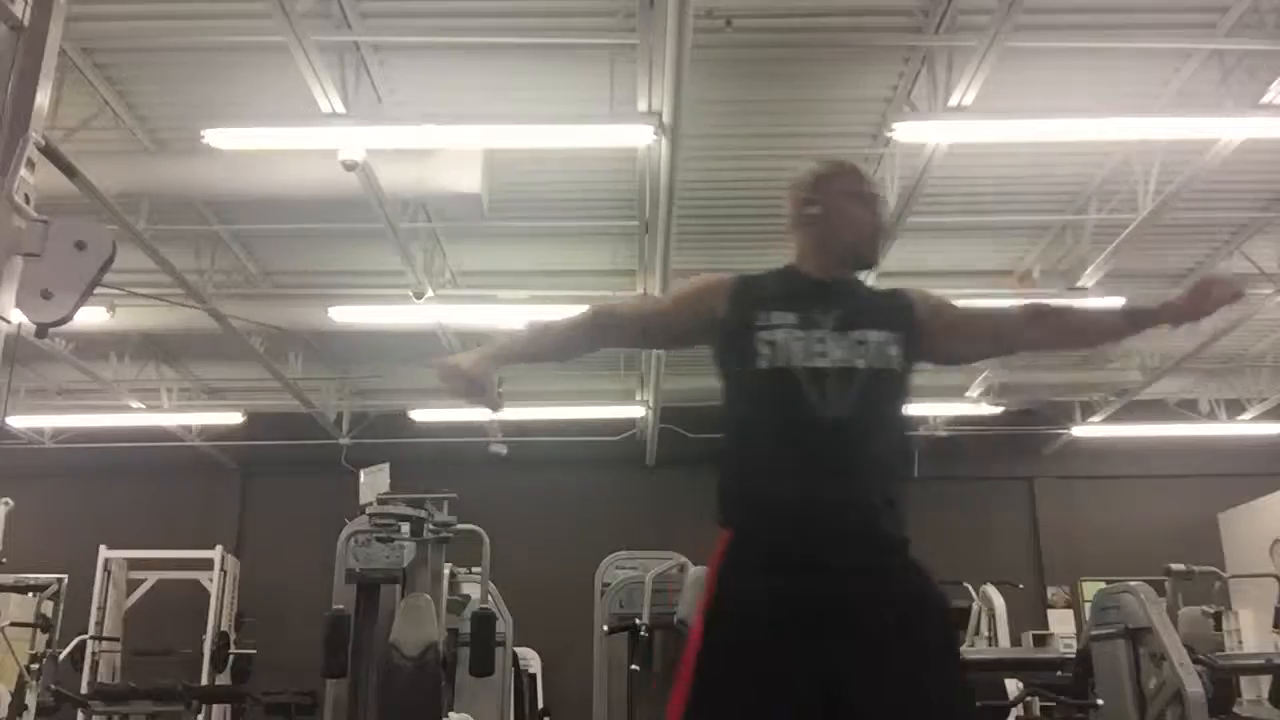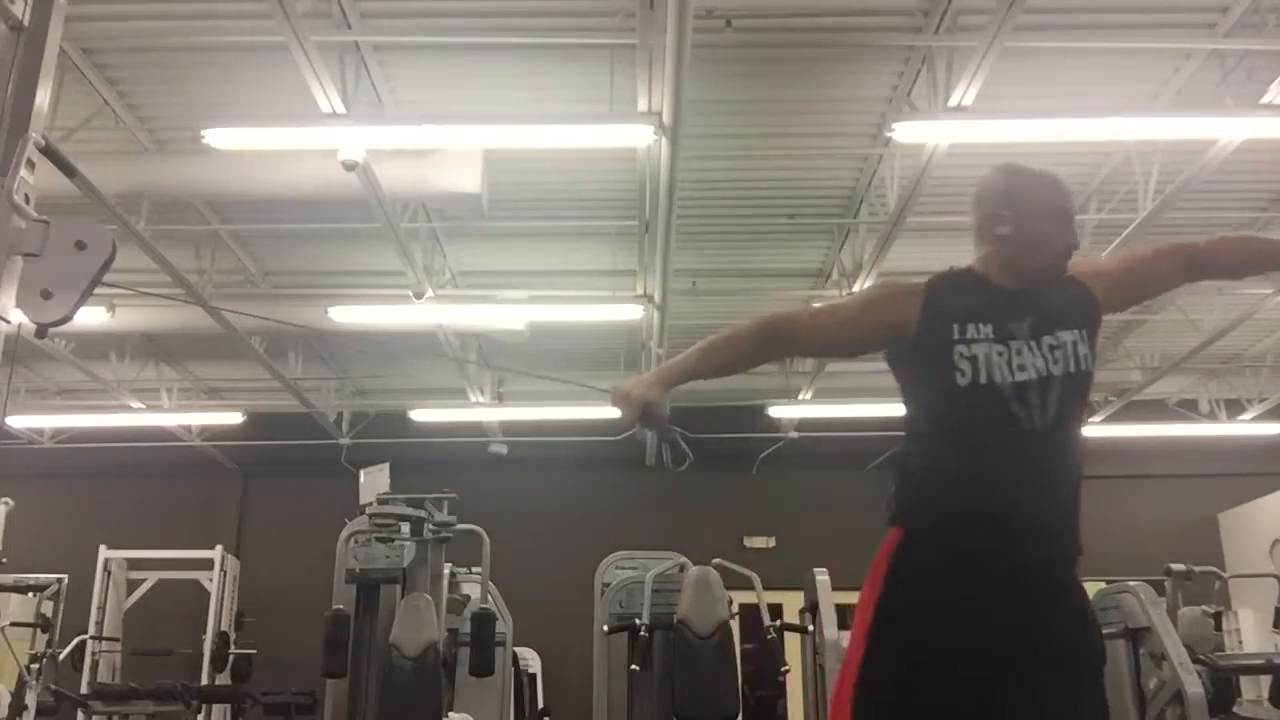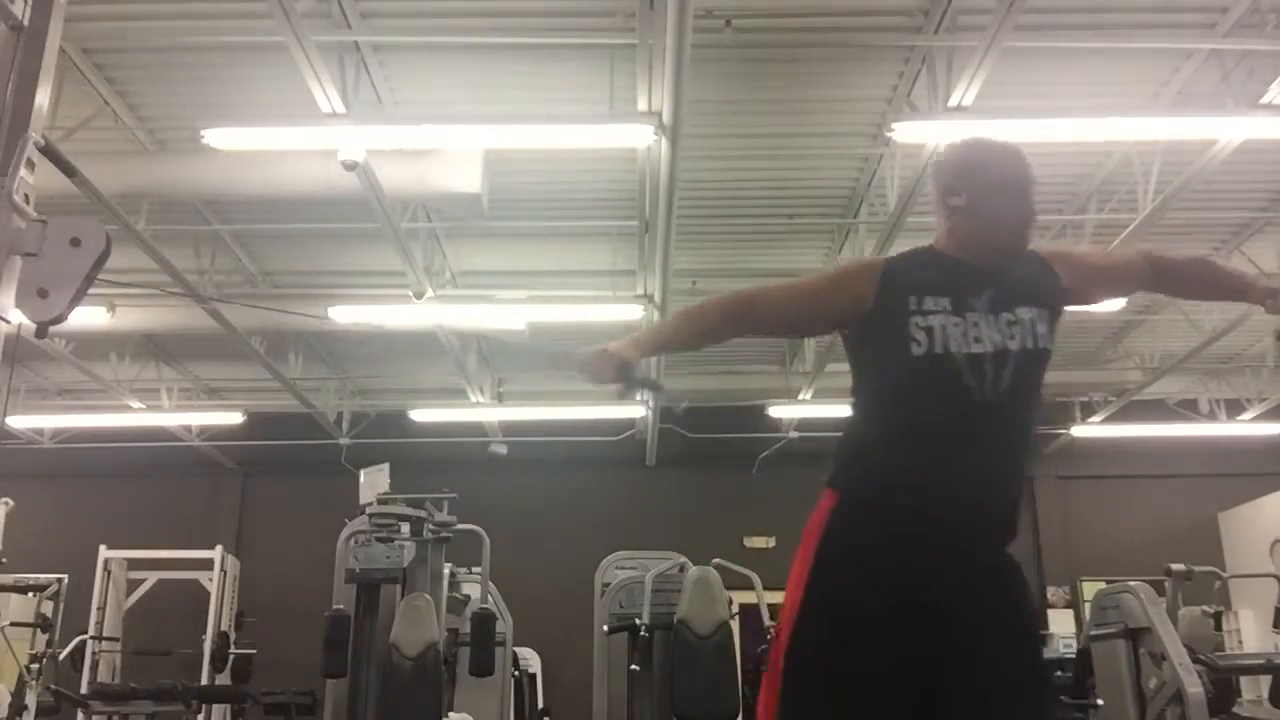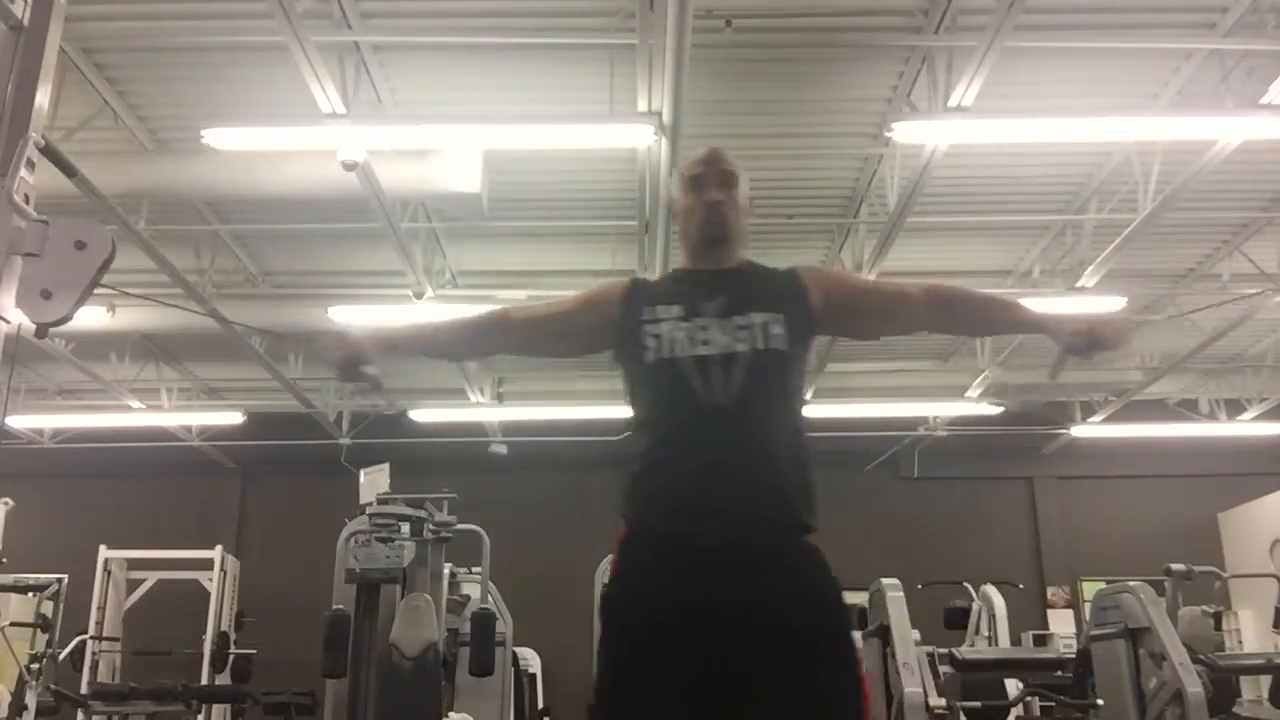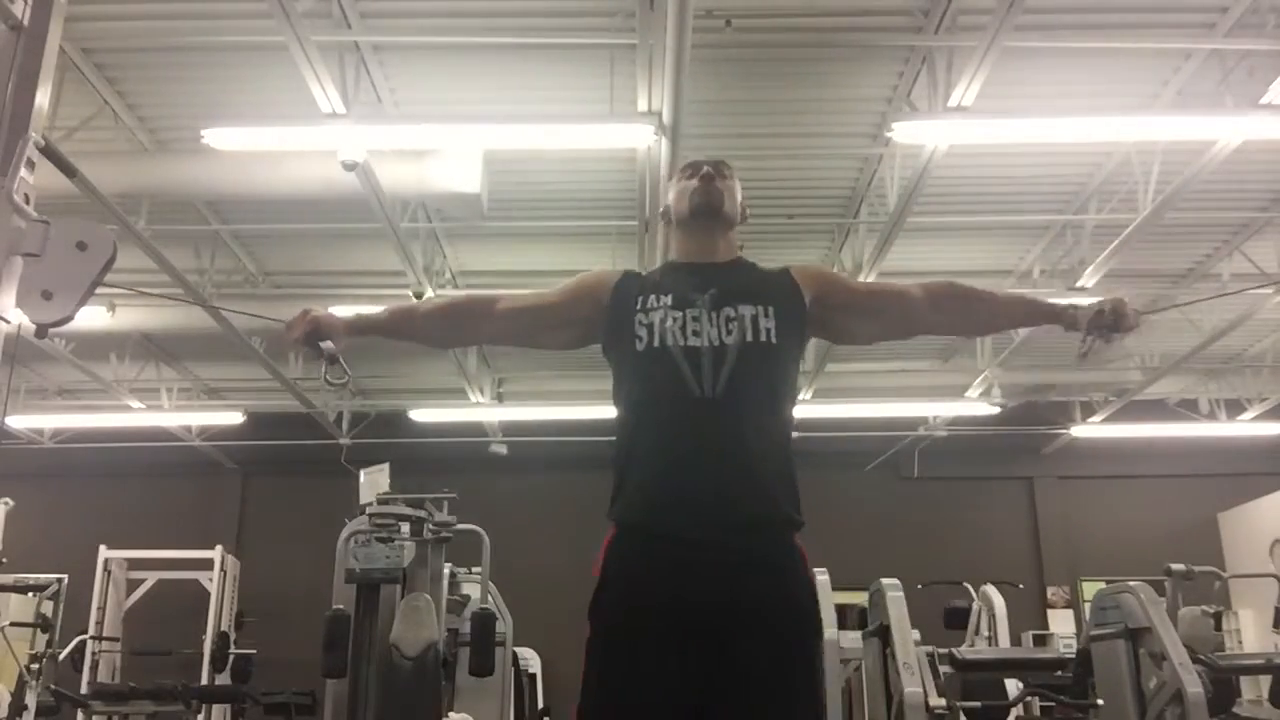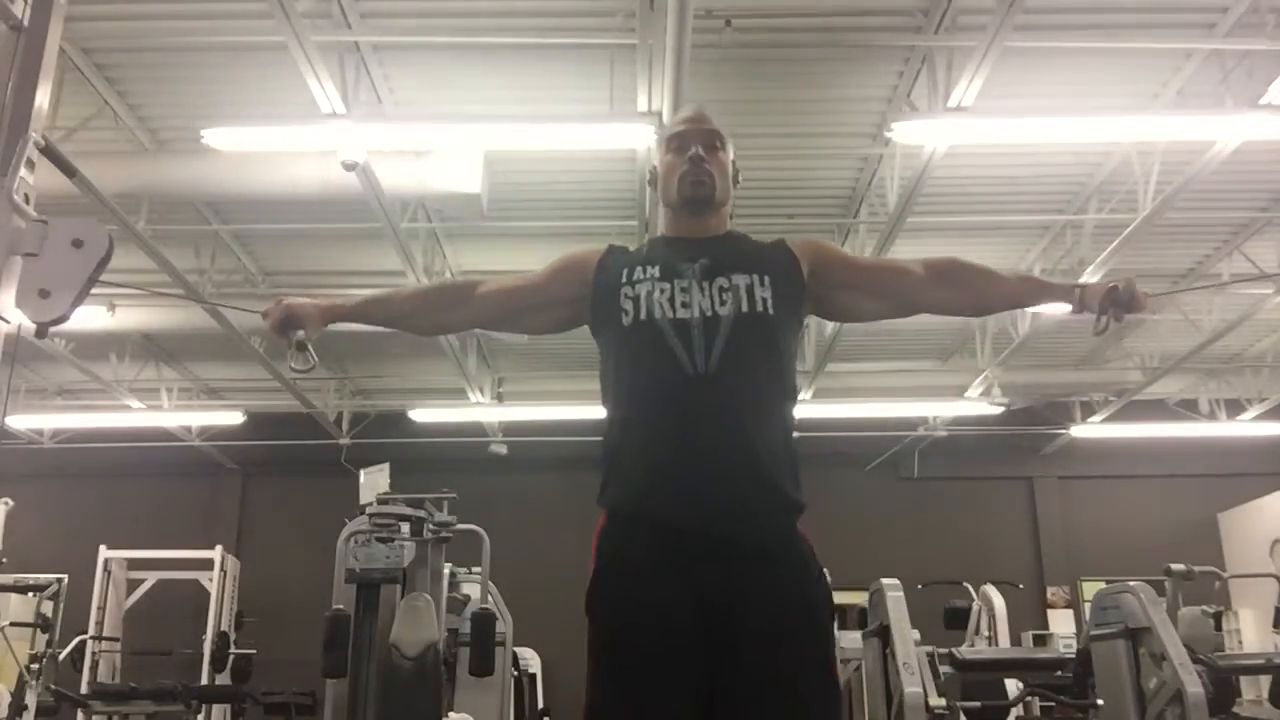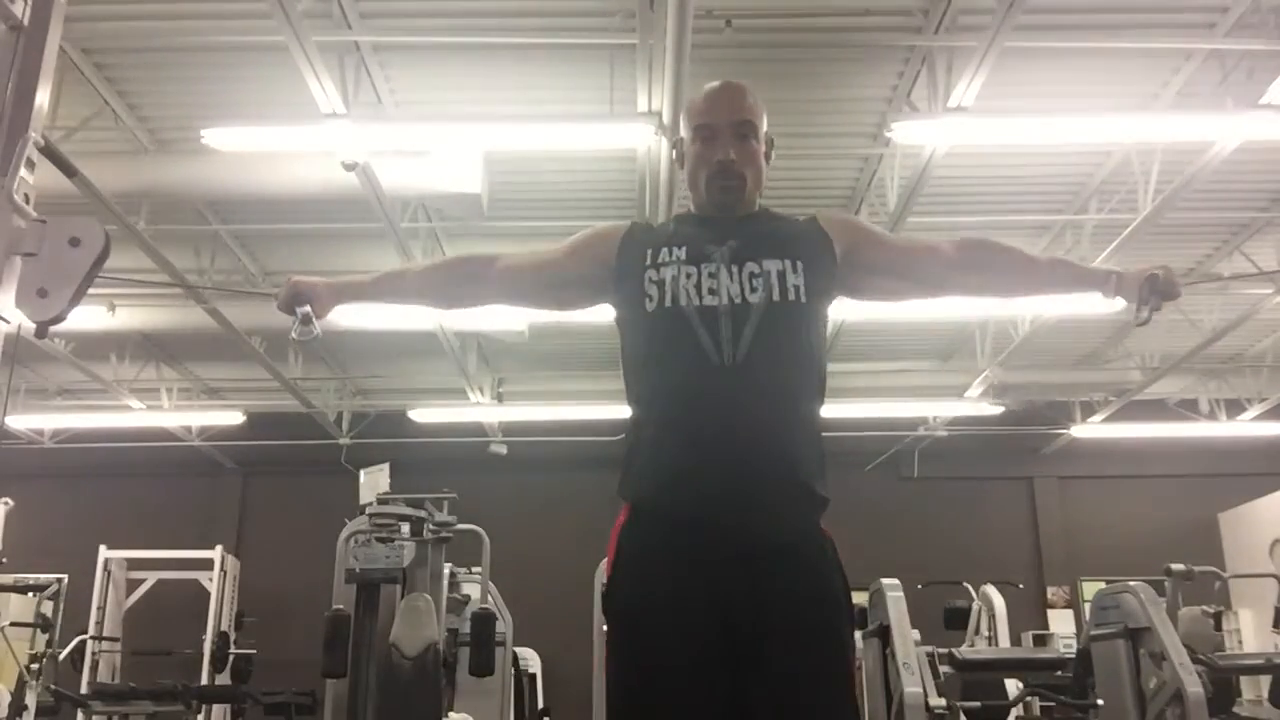
dt=0.7s
person 1, frame 1
left shoulder: (904, 314)
right shoulder: (733, 302)
left elbow: (1022, 327)
right elbow: (610, 322)
left wrist: (1168, 311)
right wrist: (491, 354)
left hip: (877, 566)
right hip: (765, 568)
person 1, frame 2
left shoulder: (1084, 296)
right shoulder: (918, 308)
left elbow: (1191, 259)
right elbow: (784, 330)
right wrist: (663, 377)
left hip: (1043, 579)
right hip: (933, 570)
person 1, frame 3
left shoulder: (1046, 277)
right shoulder: (878, 285)
left elbow: (1154, 268)
right elbow: (748, 308)
right wrist: (637, 346)
left hip: (979, 554)
right hip: (867, 544)
person 1, frame 4
left shoulder: (799, 293)
right shoulder: (629, 306)
left elbow: (926, 304)
right elbow: (509, 326)
left wrist: (1052, 323)
right wrist: (385, 342)
left hip: (779, 563)
right hip: (665, 563)
person 1, frame 5
left shoulder: (795, 291)
right shoulder: (615, 296)
left elbow: (924, 304)
right elbow: (488, 316)
left wrist: (1065, 311)
right wrist: (357, 322)
left hip: (762, 562)
right hip: (649, 561)
person 1, frame 6
left shoulder: (792, 264)
right shoulder: (603, 273)
left elbow: (926, 282)
right elbow: (472, 301)
left wrist: (1067, 290)
right wrist: (334, 308)
left hip: (767, 550)
right hip: (645, 550)
person 1, frame 7
left shoulder: (824, 243)
right shoulder: (624, 251)
left elbow: (959, 261)
right elbow: (489, 274)
left wrist: (1105, 278)
right wrist: (346, 288)
left hip: (788, 547)
right hip: (665, 547)
